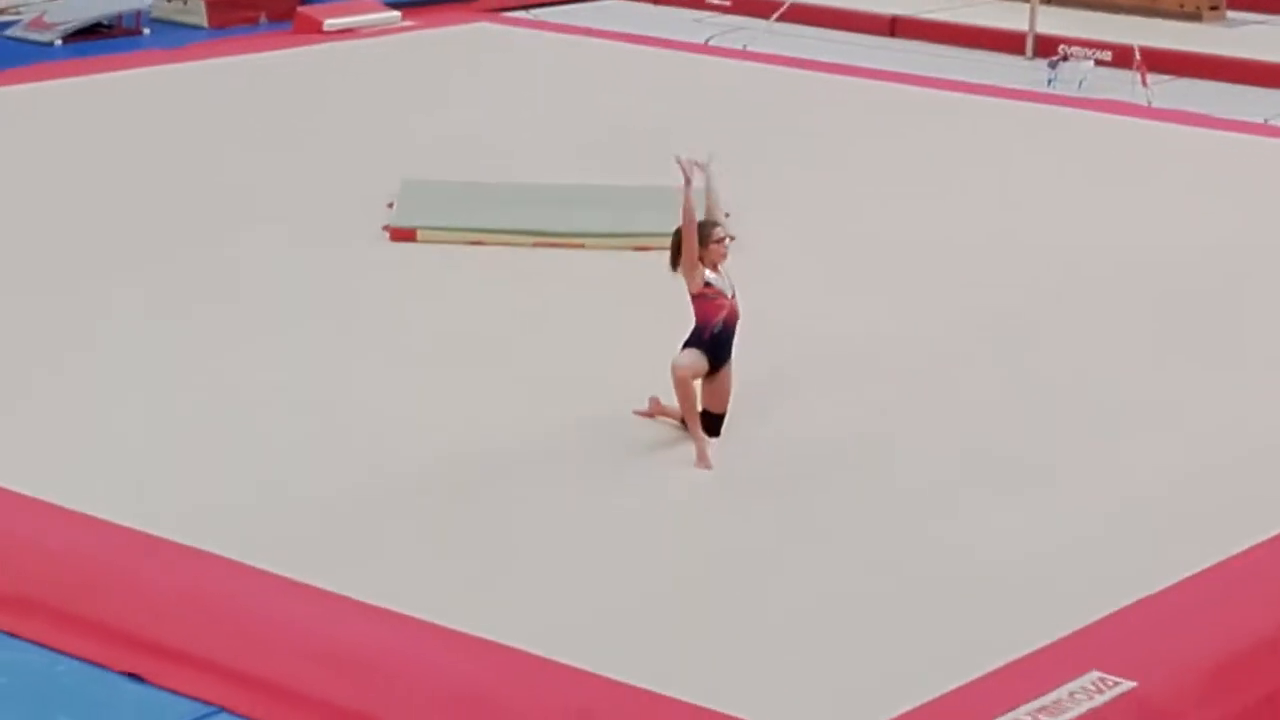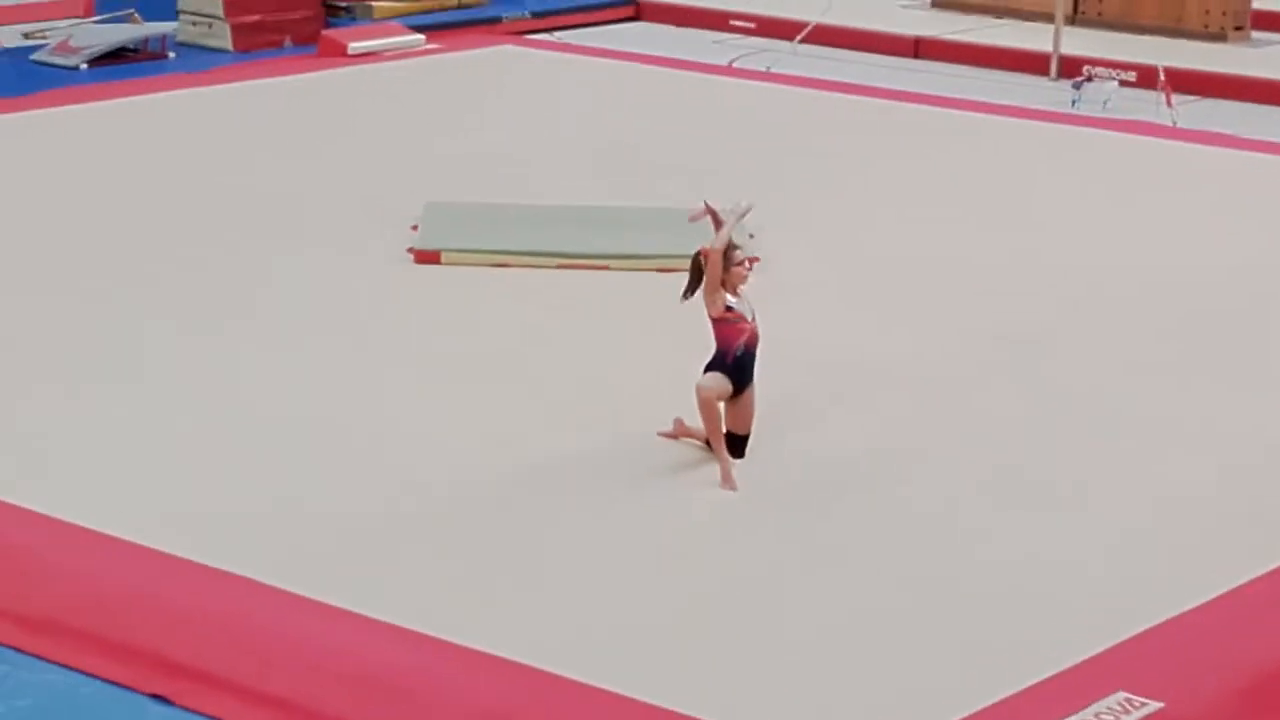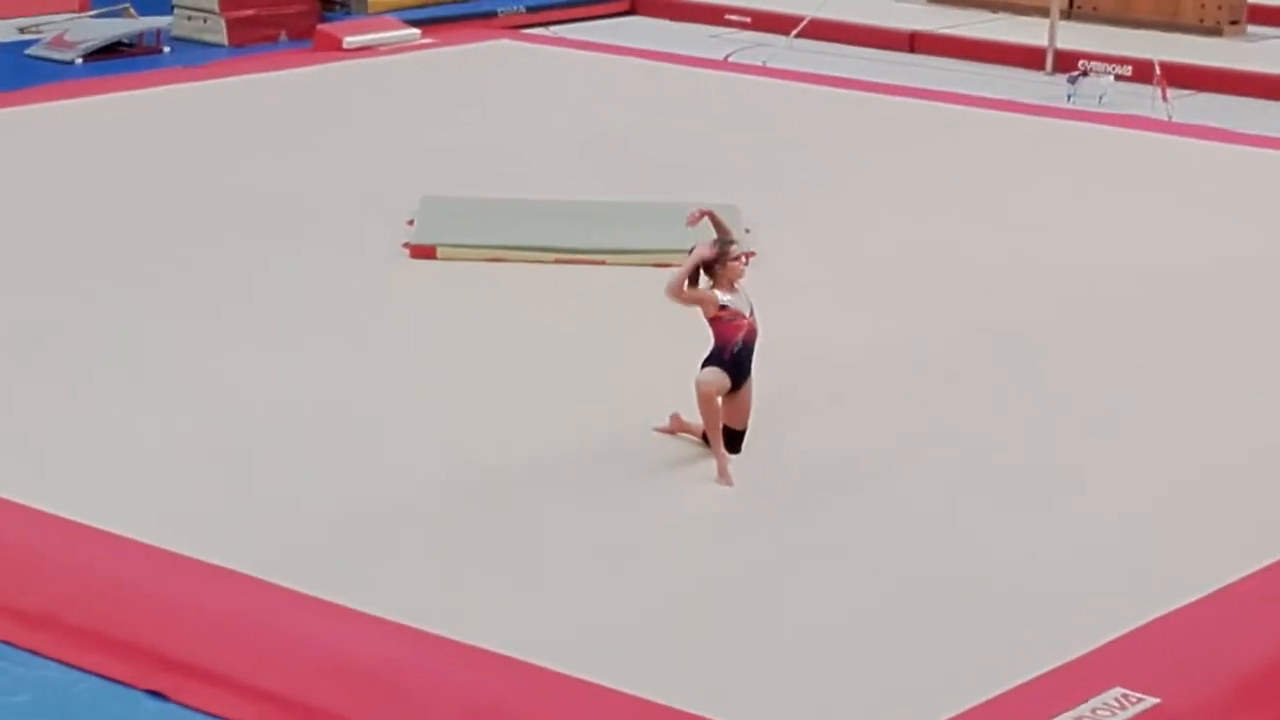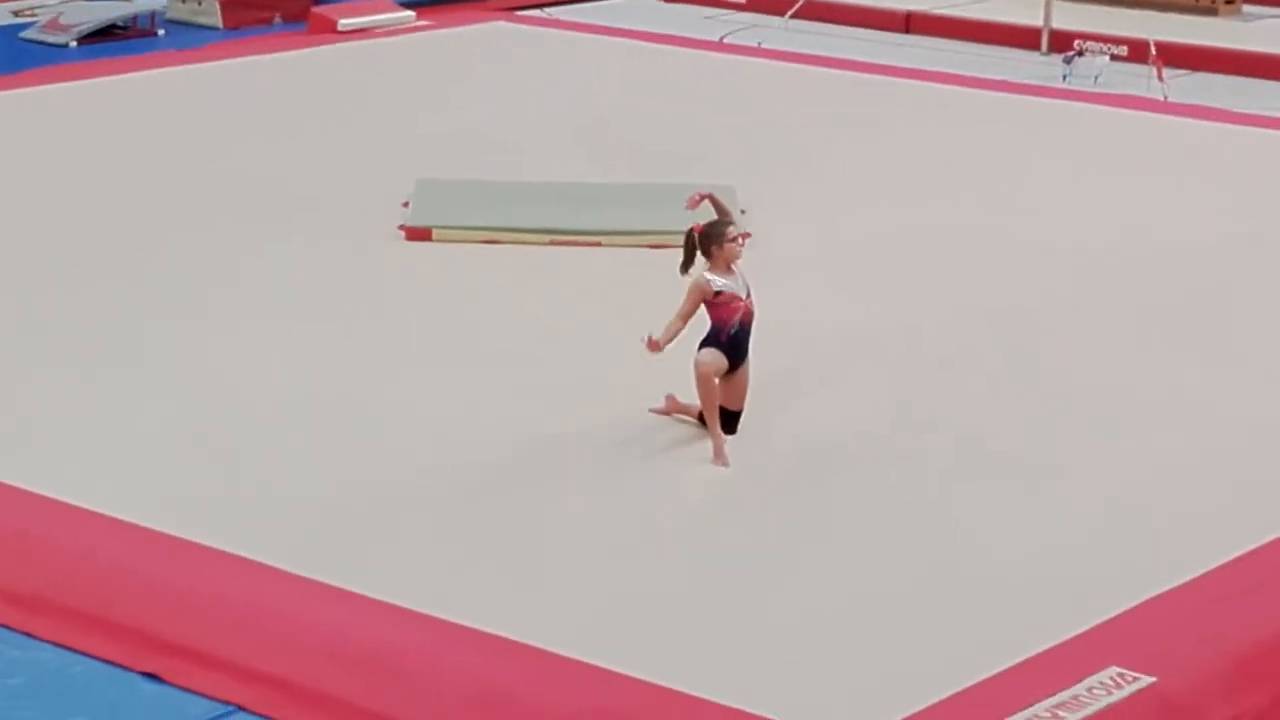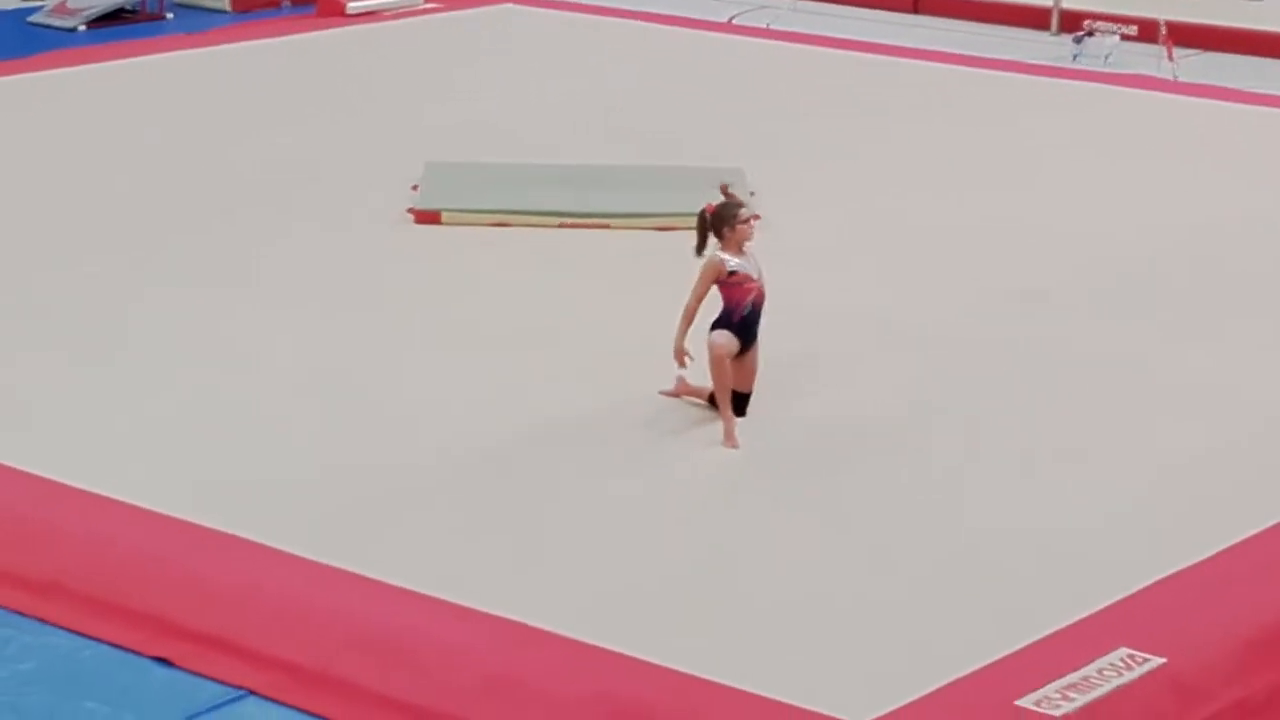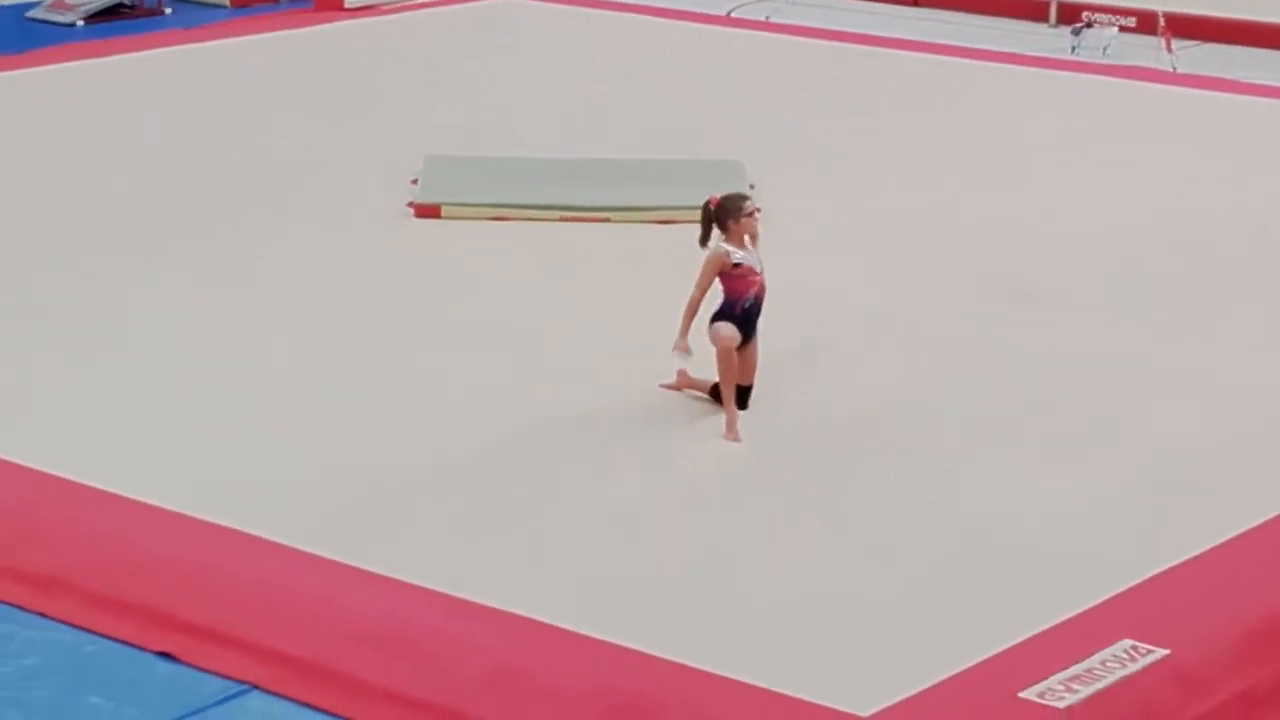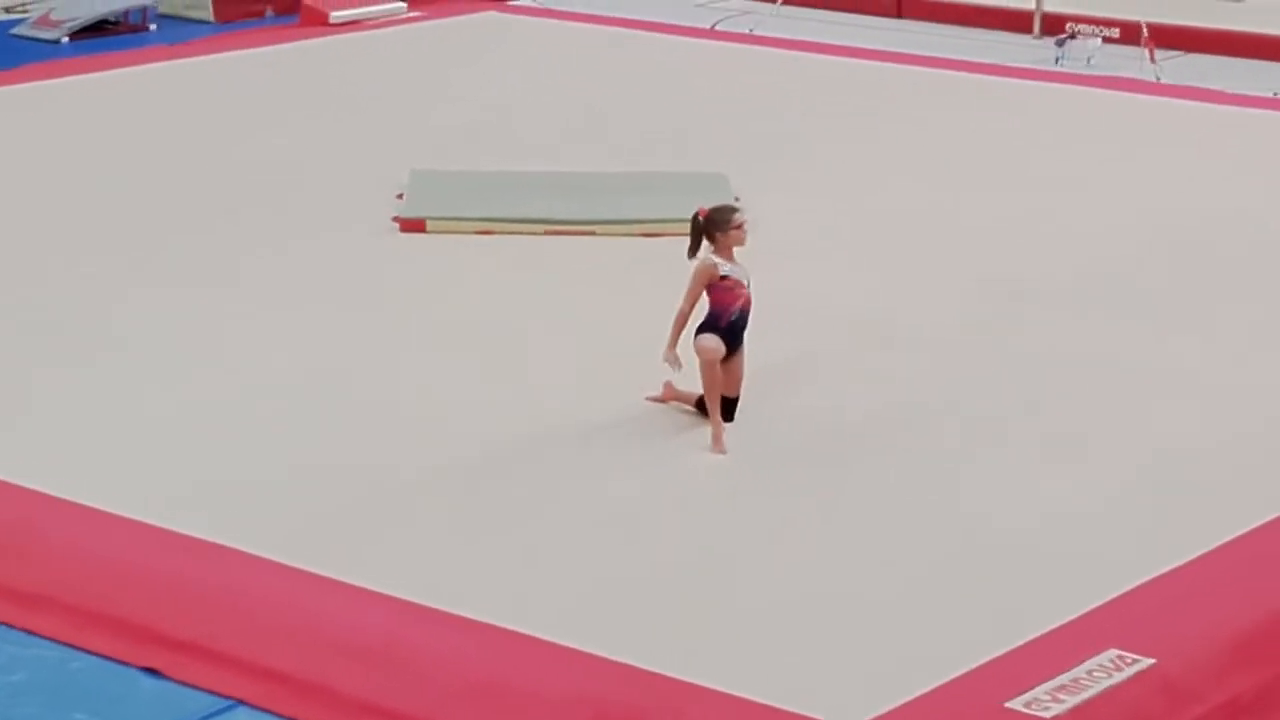
dt=0.3s
person 1, frame 1
left shoulder: (719, 269)
right shoulder: (695, 273)
left elbow: (715, 219)
right elbow: (689, 225)
left wrist: (709, 180)
right wrist: (688, 181)
left hip: (722, 352)
right hip: (700, 348)
left knee: (713, 426)
right knee: (680, 369)
left ankle: (661, 407)
right ankle: (698, 438)
person 1, frame 2
left shoulder: (737, 291)
right shoulder: (716, 297)
left elbow: (727, 246)
right elbow: (714, 252)
left wrist: (715, 216)
right wrist: (731, 219)
left hip: (745, 373)
right hip: (722, 370)
left knee: (738, 447)
right knee: (705, 390)
left ankle: (685, 429)
right ankle: (723, 460)
person 1, frame 3
left shoulder: (736, 286)
right shoulder: (709, 297)
left elbow: (728, 242)
right elbow: (673, 291)
left wrist: (711, 215)
right wrist: (696, 258)
left hip: (743, 368)
right hip: (720, 365)
left knee: (734, 443)
right knee: (705, 384)
left ankle: (682, 424)
right ankle: (720, 456)
person 1, frame 4
left shoulder: (733, 267)
right shoulder: (704, 282)
left elbow: (728, 221)
right elbow: (680, 320)
left wrist: (710, 197)
right wrist: (661, 342)
left hip: (740, 350)
right hip: (717, 346)
left knee: (730, 423)
right knee: (704, 366)
left ankle: (677, 406)
right ankle: (717, 438)
person 1, frame 5
left shoulder: (745, 250)
right shoulder: (717, 261)
left elbow: (738, 210)
right elbow: (694, 302)
left wrist: (728, 195)
right wrist: (680, 343)
left hip: (749, 332)
right hip: (727, 328)
left knee: (739, 405)
right knee: (719, 348)
left ankle: (687, 388)
right ankle: (728, 421)
person 1, frame 6
left shoulder: (748, 246)
right shoulder: (721, 253)
right elbow: (697, 294)
right wrist: (682, 335)
left hip: (749, 325)
right hip: (727, 320)
left knee: (741, 398)
right knee: (726, 341)
left ankle: (687, 380)
right ankle: (730, 414)
person 1, frame 7
left shoulder: (734, 262)
right shoulder: (709, 265)
right elbow: (686, 306)
right wrist: (671, 347)
left hip: (735, 338)
right hip: (712, 332)
left knee: (727, 411)
right knee: (710, 353)
left ankle: (673, 393)
right ankle: (716, 426)
